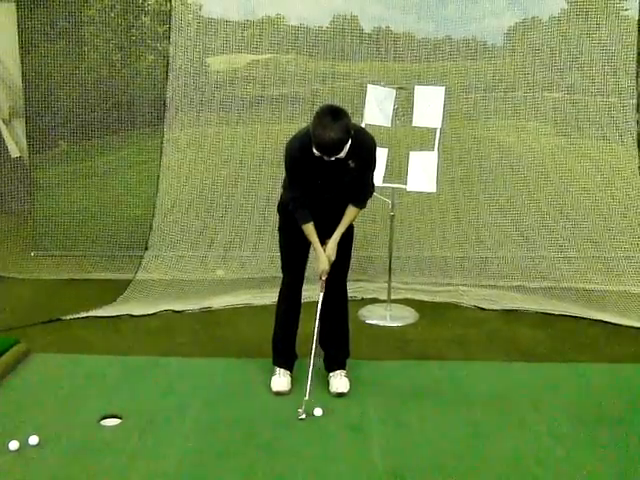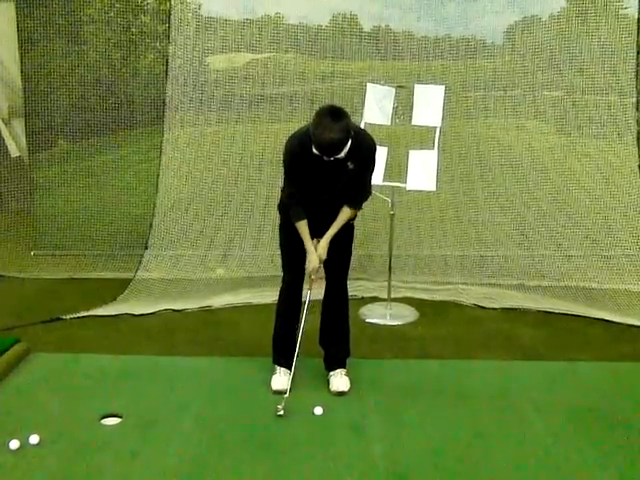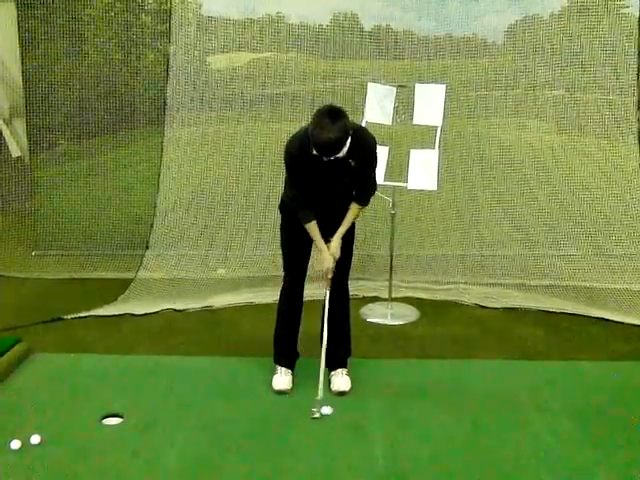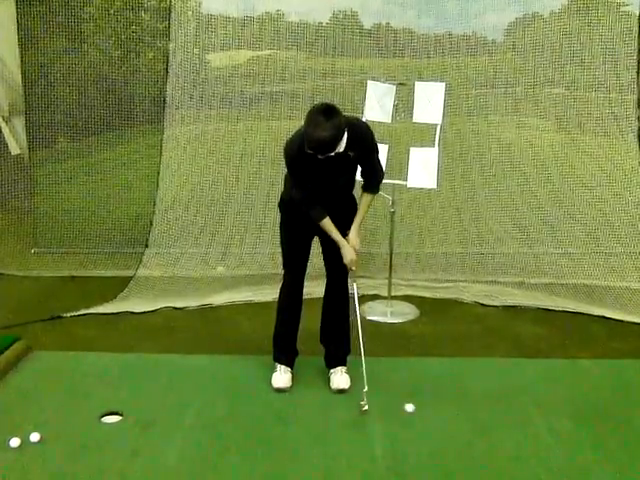
dt=0.3s
person 1, frame 1
left shoulder: (364, 144)
right shoulder: (297, 147)
left elbow: (360, 197)
right elbow: (299, 204)
left wrist: (335, 239)
right wrist: (318, 251)
left hip: (339, 215)
right hip: (297, 214)
left knee: (337, 285)
right knee: (291, 283)
left ankle: (336, 364)
right ankle: (282, 363)
person 1, frame 2
left shoulder: (364, 145)
right shoulder: (296, 145)
left elbow: (356, 199)
right elbow: (294, 200)
left wrist: (327, 239)
right wrist: (309, 248)
left hip: (338, 214)
right hip: (297, 213)
left knee: (337, 284)
right knee: (292, 281)
left ankle: (337, 363)
right ankle: (282, 361)
person 1, frame 3
left shoulder: (363, 142)
right shoulder: (296, 146)
left elbow: (363, 194)
right elbow: (301, 204)
left wrist: (338, 237)
right wrist: (322, 249)
left hip: (339, 213)
right hip: (298, 213)
left knee: (339, 283)
right knee: (293, 281)
left ankle: (338, 363)
right ankle: (284, 362)
person 1, frame 4
left shoulder: (360, 134)
right shoulder: (295, 147)
left elbow: (373, 179)
right elbow: (309, 203)
left wrist: (355, 229)
right wrist: (341, 244)
left hip: (340, 208)
right hip: (298, 210)
left knee: (339, 280)
right knee: (293, 279)
left ankle: (337, 360)
right ankle: (283, 360)
